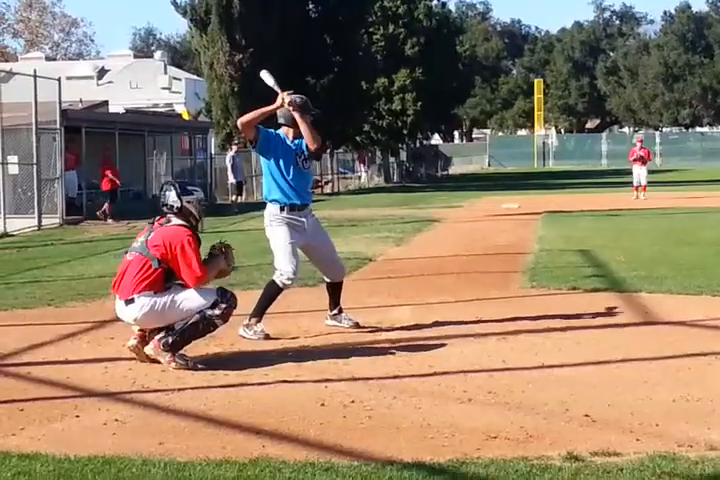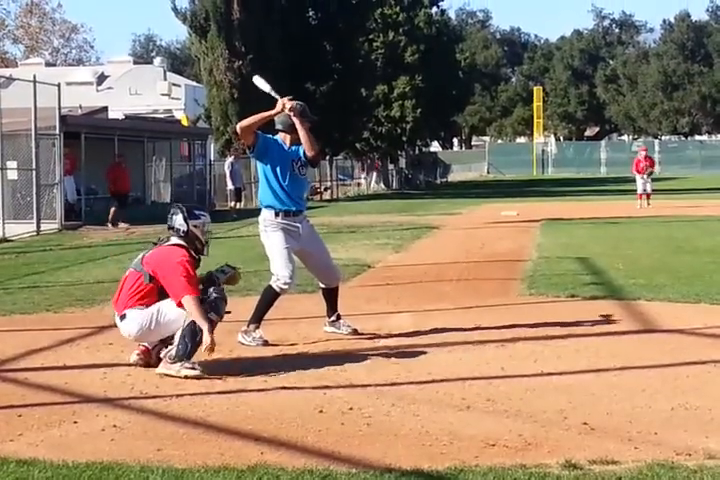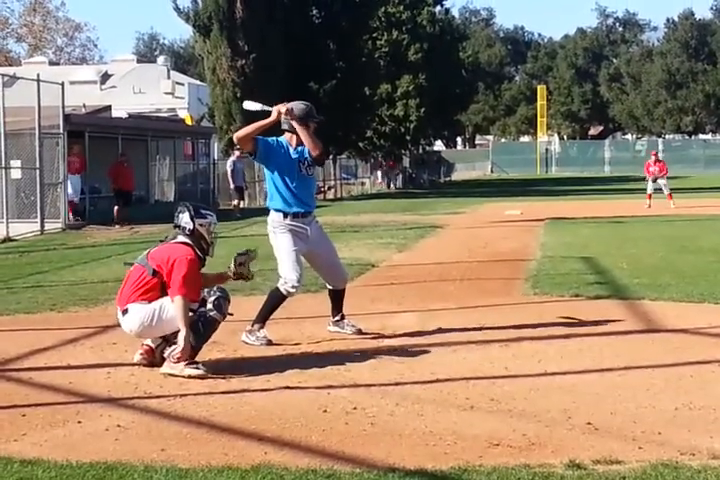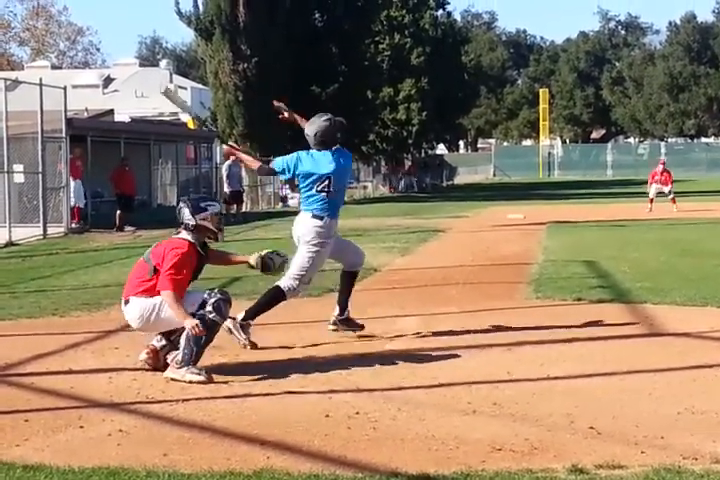
dt=1s
person 1, frame 1
left shoulder: (303, 144)
right shoulder: (270, 139)
left elbow: (315, 145)
right elbow: (242, 123)
left wrist: (295, 111)
right wrist: (275, 106)
left hip: (306, 216)
right hip: (280, 217)
left knee: (335, 268)
right knee: (286, 273)
left ankle: (334, 313)
right ankle: (251, 323)
person 1, frame 2
left shoulder: (300, 151)
right shoulder: (267, 145)
left elbow: (314, 153)
right elbow: (242, 128)
left wrist: (296, 117)
right wrist: (275, 111)
left hip: (300, 221)
right hip: (275, 222)
left knee: (330, 273)
right knee: (283, 278)
left ankle: (332, 319)
right ankle: (250, 329)
person 1, frame 3
left shoulder: (308, 150)
right shoulder: (271, 147)
left elbow: (319, 152)
right elbow: (239, 138)
left wrist: (295, 120)
right wrist: (272, 119)
left hip: (310, 223)
right hip: (283, 224)
left knee: (338, 275)
right knee: (291, 280)
left ankle: (336, 319)
right ankle: (254, 328)
person 1, frame 4
left shoulder: (300, 159)
right shoulder: (344, 159)
left elbow: (263, 169)
right elbow: (335, 145)
left wrist: (238, 153)
right wrist: (296, 118)
left hip: (307, 224)
right hip: (321, 229)
left knee: (355, 258)
right knee: (291, 282)
left ankle: (342, 316)
right ankle: (243, 321)
person 2, frame 1
left shoulder: (156, 227)
right shoulder: (182, 234)
right elbow: (198, 279)
left wrist: (209, 266)
right wrist: (217, 264)
left hip: (125, 304)
right hip: (142, 306)
left knee: (182, 290)
right knee: (225, 300)
left ankle: (144, 336)
right ankle: (165, 345)
person 2, frame 2
left shoulder: (167, 248)
right shoulder: (178, 256)
left elbow: (179, 284)
right elbow: (188, 297)
left wrist: (208, 279)
right wrist: (207, 329)
left hip: (129, 316)
right hip: (138, 321)
right knee: (214, 298)
left ankle: (149, 351)
right ankle: (175, 361)
person 2, frame 3
left shoulder: (171, 247)
right shoulder: (185, 255)
left elbow: (196, 281)
right elbow: (180, 296)
left wrist: (231, 274)
right wrist: (184, 333)
left hip: (130, 313)
right hip: (140, 316)
right knee: (217, 298)
left ankle: (153, 349)
right ankle: (177, 360)
person 2, frame 4
left shoulder: (190, 241)
right shoulder: (183, 248)
left elbow: (212, 256)
right elbow: (167, 290)
left wrist: (247, 259)
right wrist: (187, 319)
left hip: (142, 304)
right hip: (141, 306)
left knee: (202, 311)
right knee: (218, 302)
left ankle: (158, 350)
right ankle: (181, 365)
